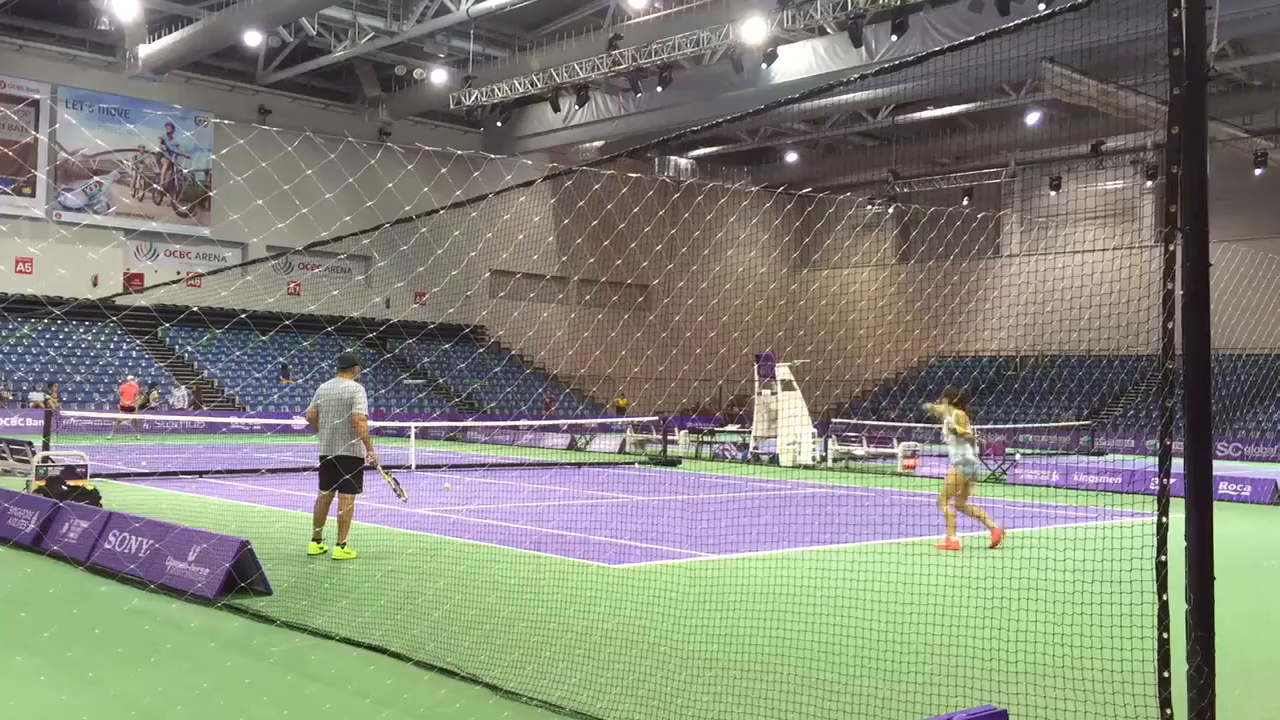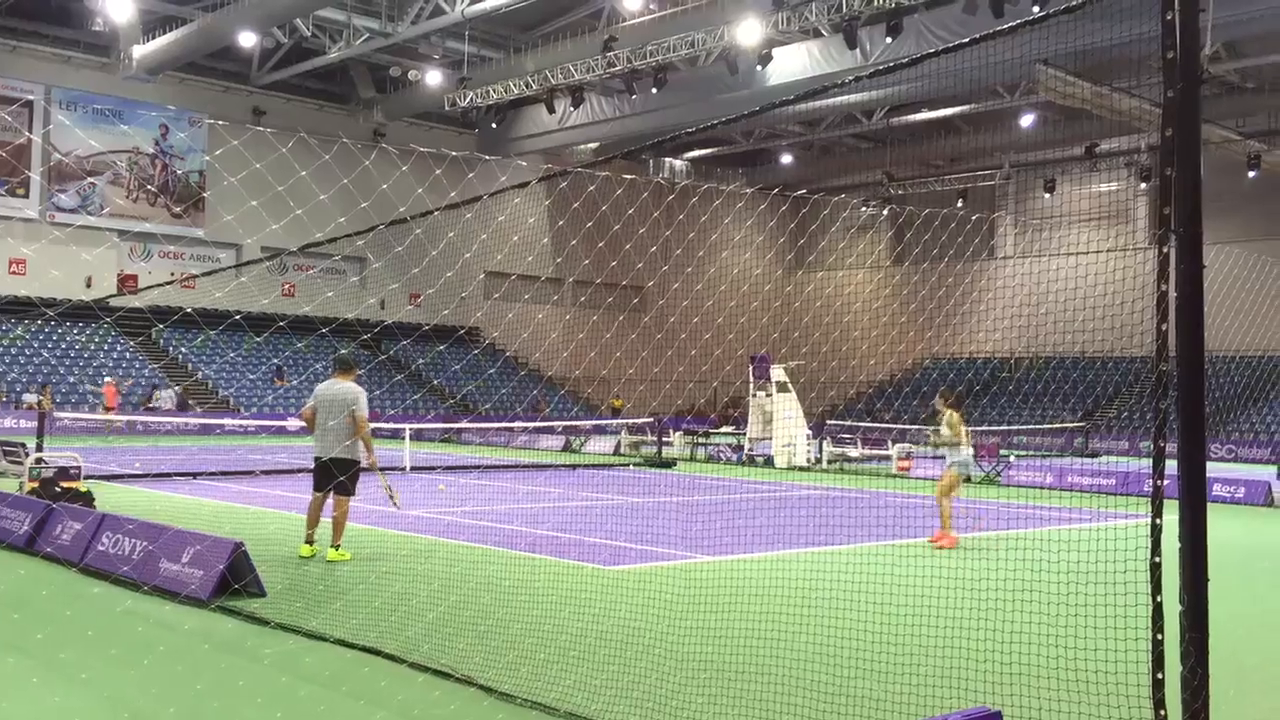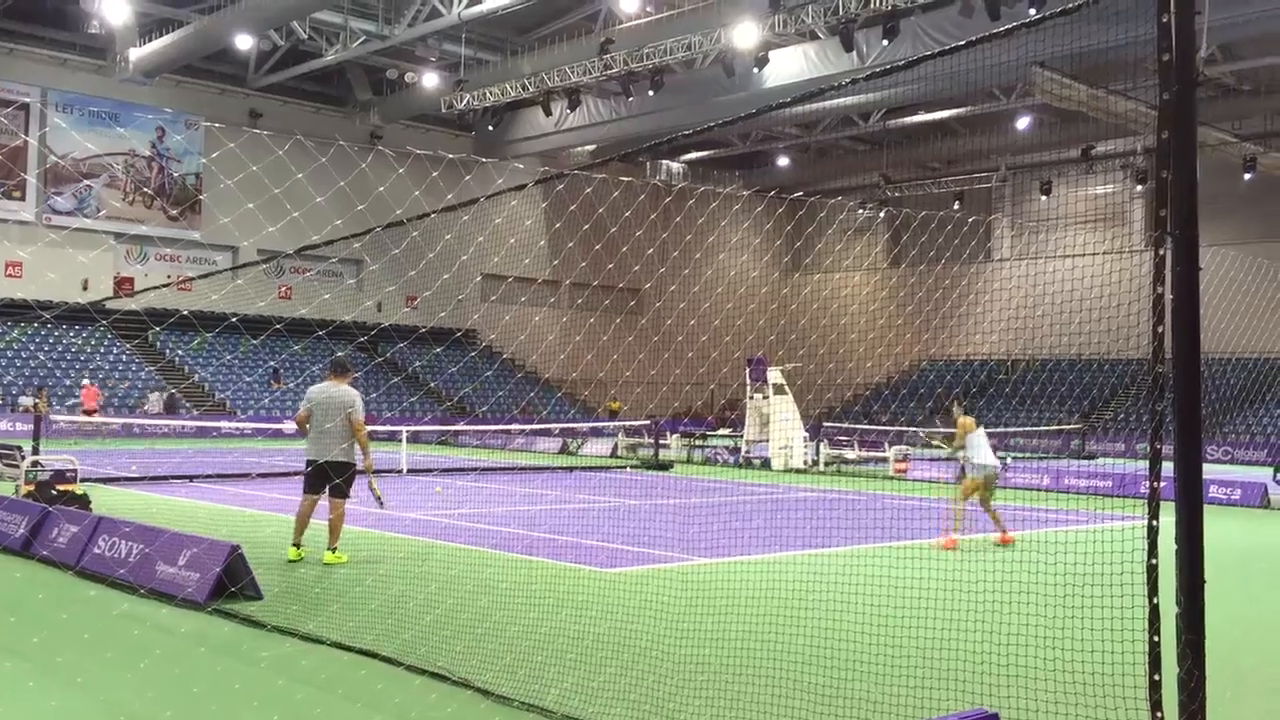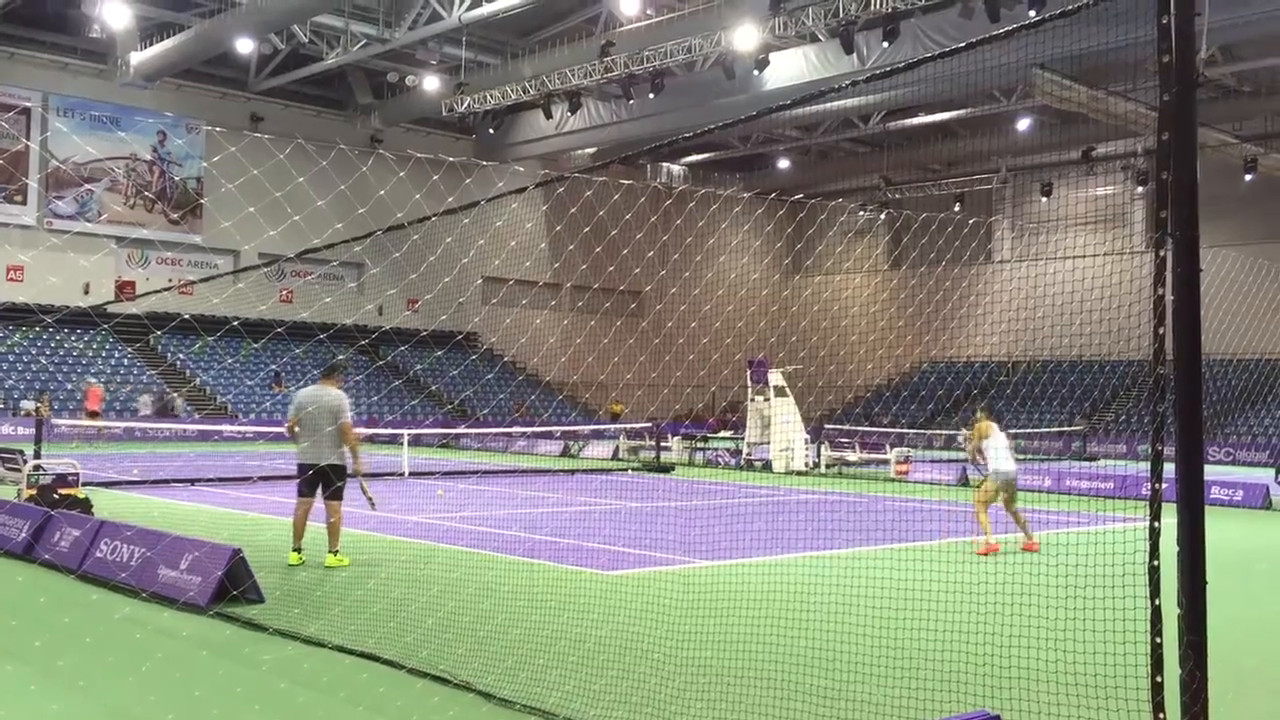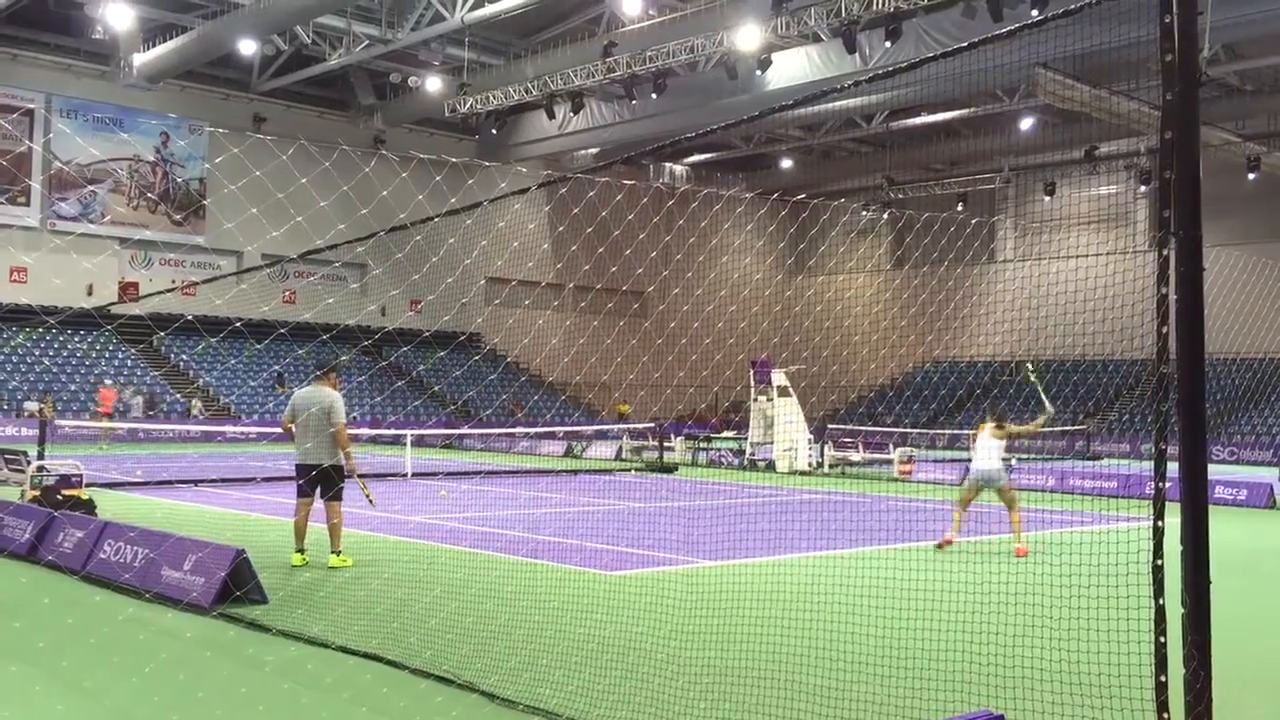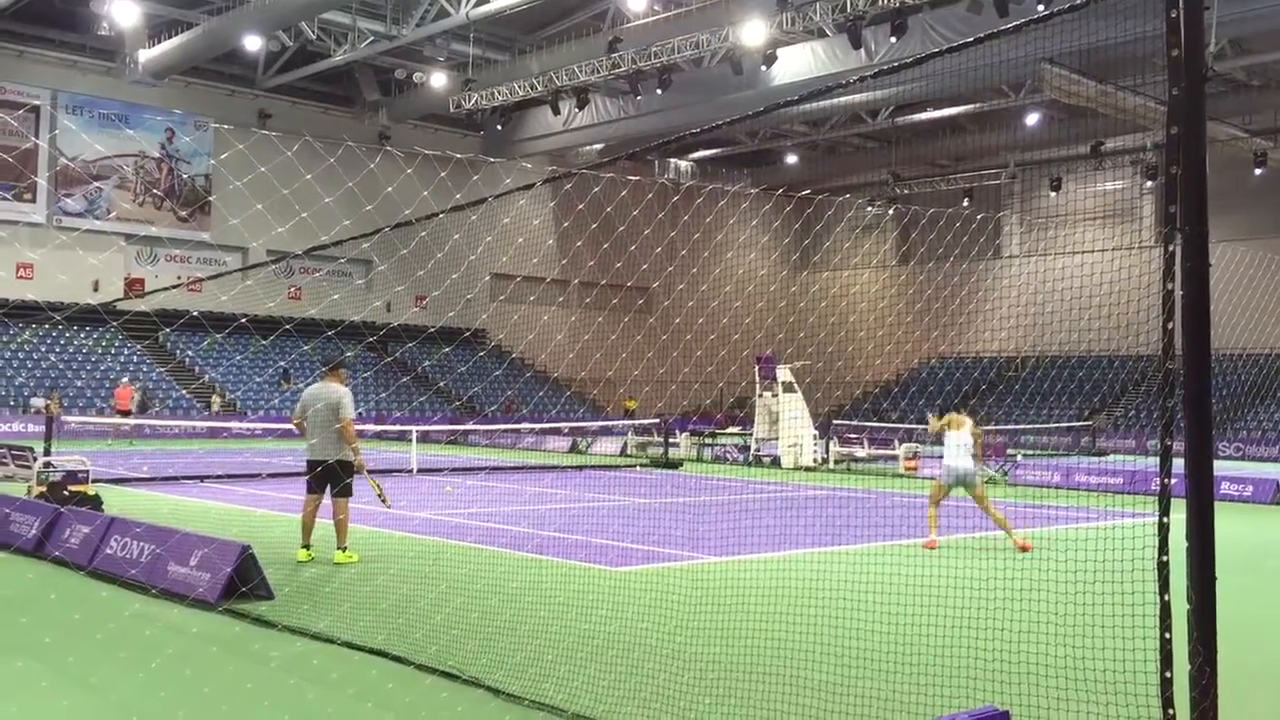
dt=0.4s
person 1, frame 1
left shoulder: (323, 388)
right shoulder: (356, 389)
left elbow: (310, 416)
right elbow: (359, 421)
right wrist: (369, 450)
left hip: (326, 450)
right hip: (350, 452)
left knee: (324, 495)
right knee: (346, 499)
left ankle: (316, 542)
right ankle: (341, 546)
person 1, frame 2
left shoulder: (320, 388)
right shoulder: (357, 391)
left elbow: (306, 416)
right elbow: (362, 424)
right wrist: (370, 453)
left hip: (321, 452)
right hip: (347, 454)
left knee: (318, 497)
right knee: (341, 501)
left ankle: (308, 544)
right ankle: (335, 548)
person 1, frame 3
left shoulder: (313, 391)
right shoulder: (352, 395)
left elbow: (300, 419)
right elbow: (359, 427)
right wrist: (367, 456)
left hip: (315, 455)
right hip: (342, 457)
left knee: (308, 500)
right knee: (337, 504)
left ankle: (295, 547)
right ankle: (331, 551)
person 1, frame 4
left shoulder: (301, 394)
right shoulder: (339, 397)
left elbow: (290, 425)
right elbow: (347, 431)
right wrist: (356, 459)
left hip: (306, 459)
right hip: (334, 460)
left knee: (303, 504)
right knee: (333, 506)
right ankle: (333, 554)
person 1, frame 5
left shoulder: (298, 395)
right shoulder: (334, 397)
left elbow: (285, 425)
right elbow: (340, 431)
right wrist: (349, 459)
left hip: (304, 460)
right hip: (330, 461)
left knee: (303, 505)
right knee: (333, 506)
right ankle: (335, 554)
person 1, frame 6
left shoulder: (308, 392)
right shoulder: (342, 392)
left elbow: (296, 420)
right elbow: (347, 426)
right wrist: (357, 454)
left hip: (314, 455)
right hip: (339, 456)
left knee: (311, 500)
right knee: (340, 502)
right ankle: (341, 550)
person 2, frame 1
left shoulder: (959, 415)
right shoulder: (946, 413)
left elbow: (971, 437)
left wrist: (956, 429)
right wrist: (934, 408)
left hip: (964, 463)
right hip: (965, 463)
left knee: (943, 499)
right knee: (960, 504)
left ankle: (952, 539)
right ankle: (994, 529)
person 2, frame 2
left shoulder: (951, 416)
right shoulder: (945, 416)
left elbow: (959, 440)
right elbow: (942, 440)
left wrist: (942, 441)
right wrist: (937, 440)
left hip: (961, 463)
right hip: (953, 463)
left knee: (943, 495)
right knee: (941, 496)
left ankle: (950, 535)
right ankle: (944, 532)
person 2, frame 3
left shoulder: (962, 421)
right shoulder: (975, 423)
left elbow: (958, 444)
left wrist: (953, 447)
right wrist: (965, 456)
left hip: (982, 467)
right hip: (994, 467)
left knee: (960, 499)
right knee: (985, 504)
left ankle: (953, 537)
right ankle: (1005, 534)
person 2, frame 4
left shoulder: (980, 427)
right shoulder: (997, 429)
left elbow: (972, 448)
left wrist: (971, 451)
left hip: (999, 473)
right hip: (1011, 472)
left knee: (980, 507)
right knee: (1011, 507)
left ankle: (990, 542)
right ankle: (1030, 541)
person 2, frame 5
left shoulder: (981, 428)
right shoulder: (1004, 429)
right elbow: (1031, 428)
right wrist: (1046, 415)
left hip: (976, 472)
right hip: (993, 473)
left knee: (960, 507)
right knee: (1013, 508)
left ankle: (951, 535)
right ankle: (1019, 546)
person 2, frame 6
left shoulder: (952, 417)
right shoulder: (975, 430)
left elbow: (933, 430)
right elbow: (978, 457)
left wrist: (932, 421)
left hip: (950, 469)
right hip: (968, 470)
left knee: (933, 503)
right knee: (988, 508)
left ankle: (933, 538)
right ankle: (1016, 539)
